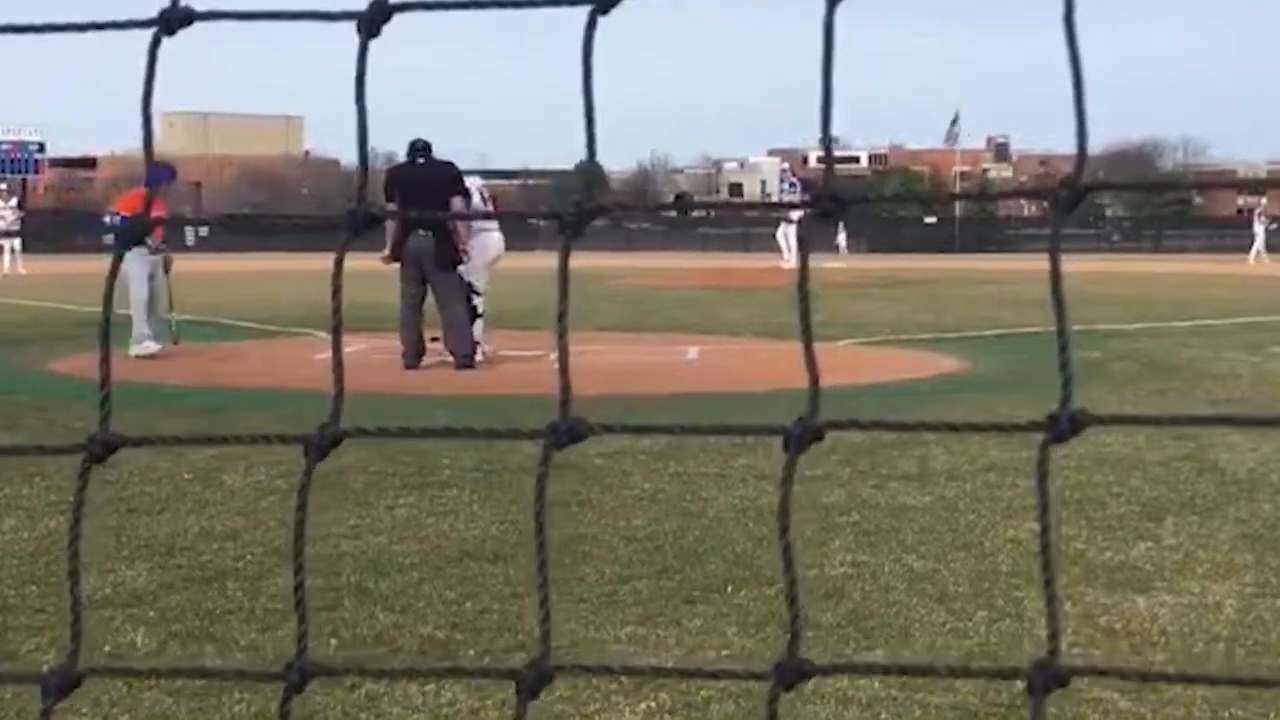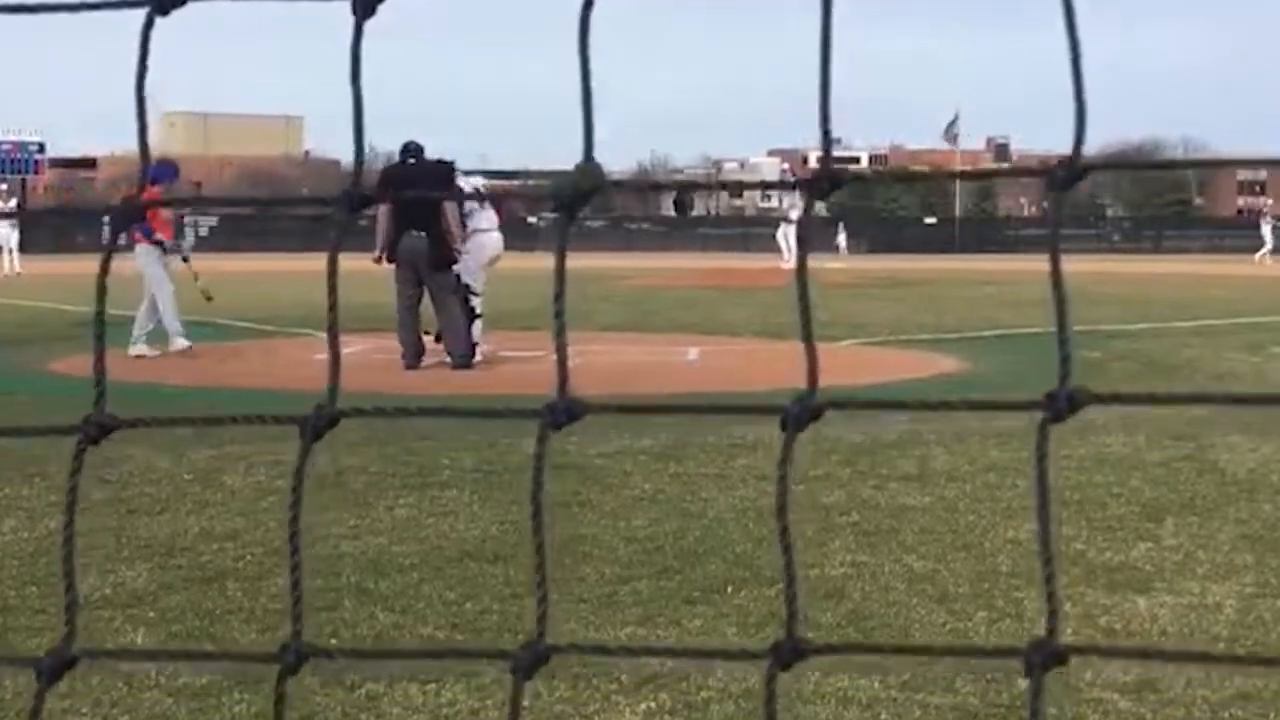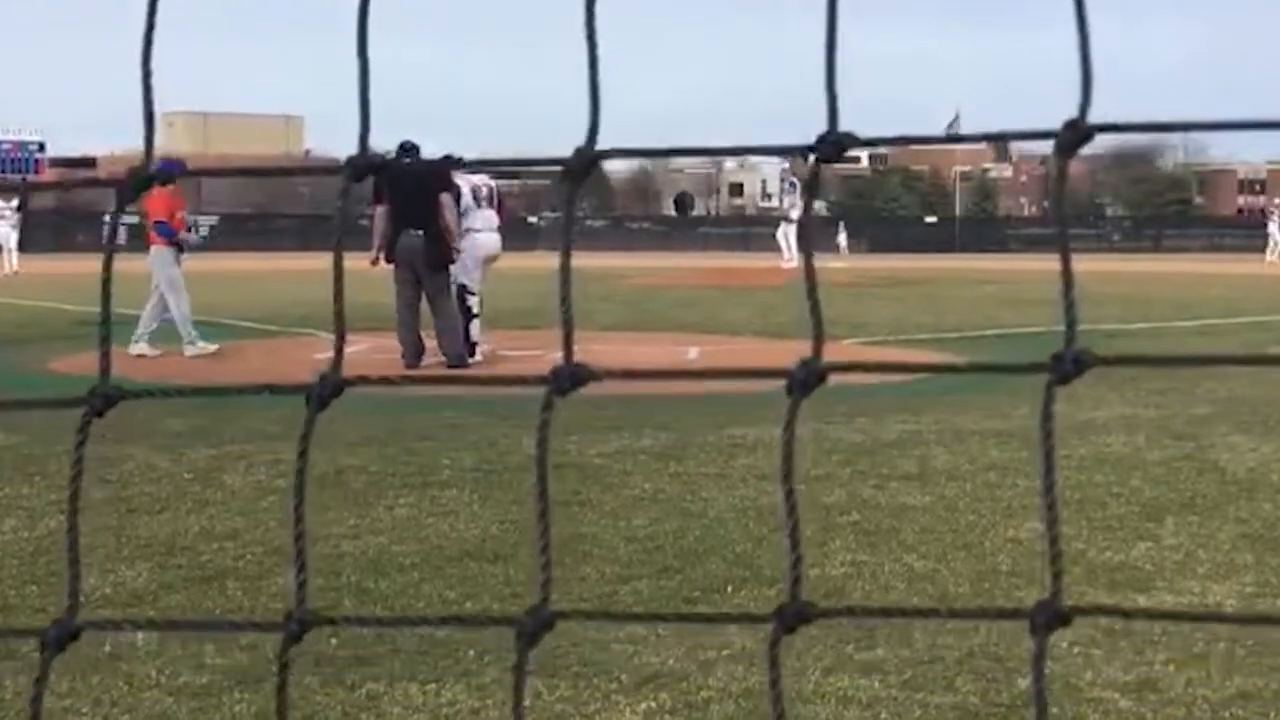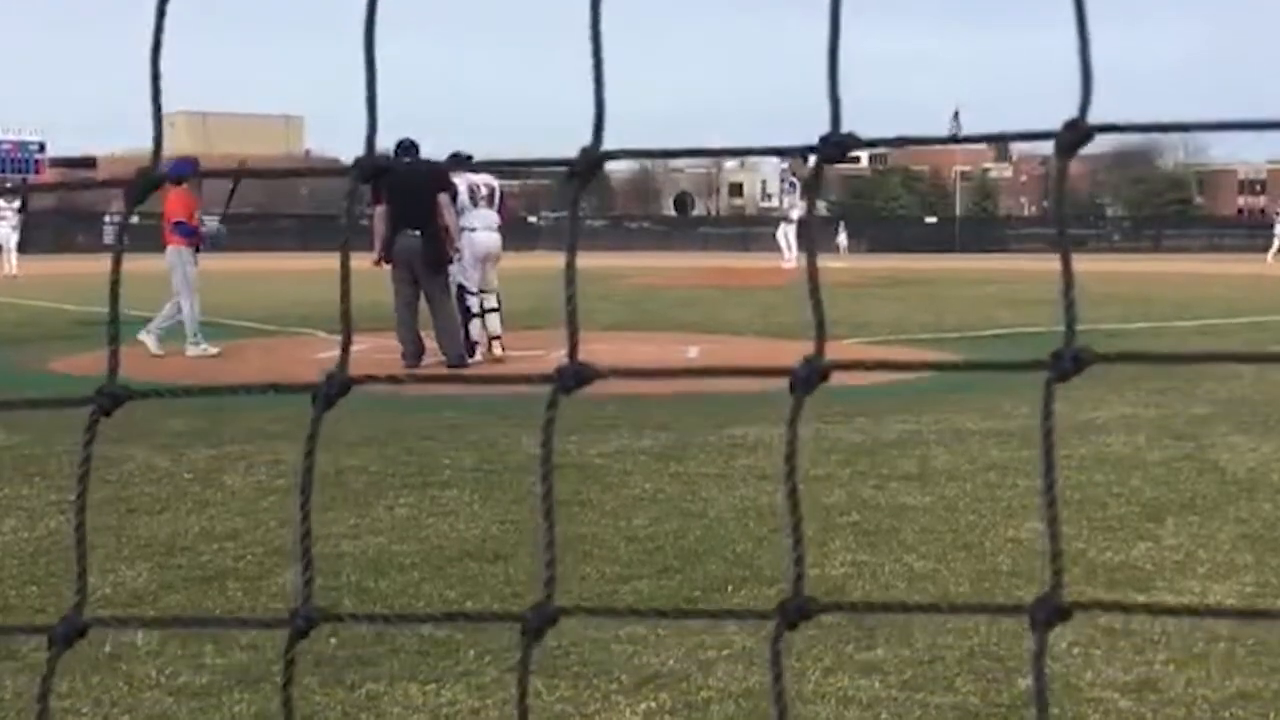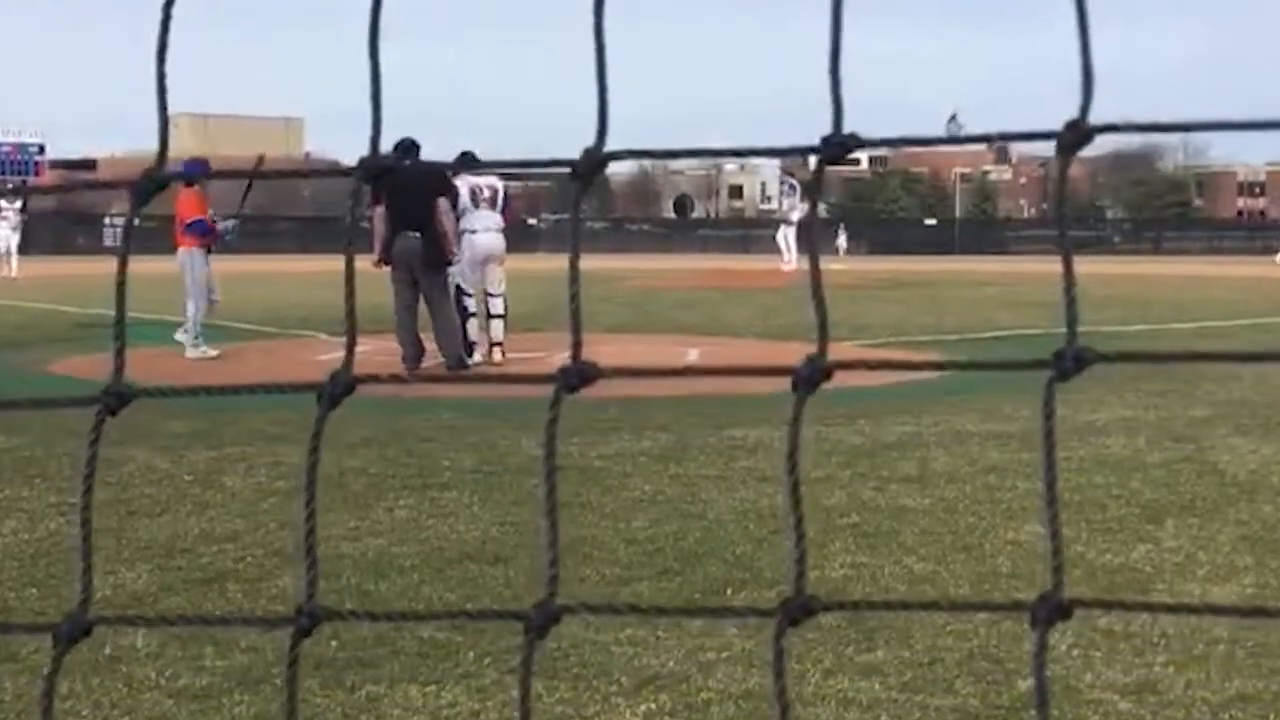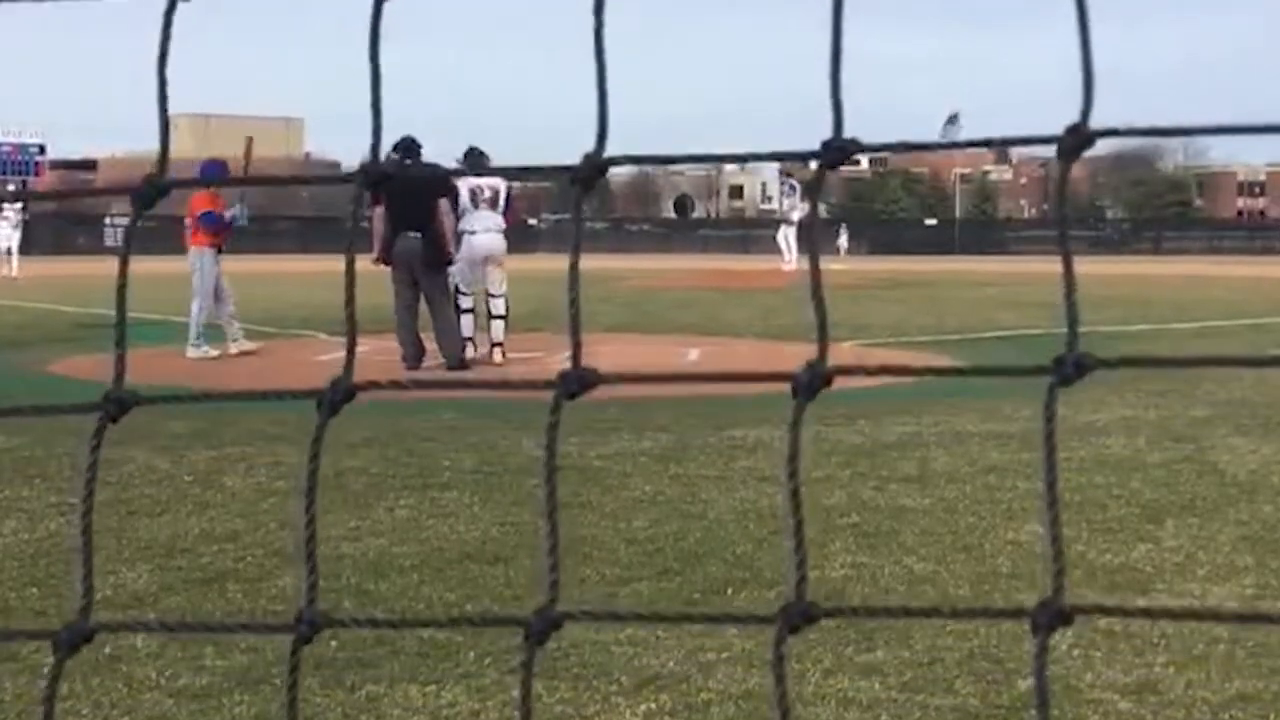
dt=0.2s
person 1, frame 1
left shoulder: (396, 173)
right shoulder: (448, 170)
left elbow: (392, 212)
right elbow: (458, 208)
left wrist: (389, 246)
right wrist: (463, 242)
left hip: (409, 243)
right hip: (439, 242)
left knee: (410, 302)
right knee: (452, 301)
left ankle: (411, 355)
right ankle: (463, 355)
person 1, frame 2
left shoulder: (388, 174)
right shoulder: (441, 170)
left elbow: (383, 212)
right elbow: (449, 207)
left wrist: (380, 247)
right wrist: (457, 241)
left hip: (403, 243)
right hip: (432, 243)
left knee: (407, 303)
right knee: (448, 301)
left ankle: (411, 356)
right ankle: (460, 355)
person 1, frame 3
left shoulder: (385, 174)
right shoulder: (437, 169)
left elbow: (381, 214)
right elbow: (447, 205)
left wrist: (376, 248)
right wrist: (455, 239)
left hip: (401, 243)
right hip: (430, 241)
left knee: (406, 303)
right knee: (442, 301)
left ankle: (411, 355)
right ankle: (455, 354)
person 1, frame 4
left shoulder: (385, 174)
right shoulder: (435, 170)
left elbow: (380, 214)
right elbow: (445, 206)
left wrist: (378, 249)
right wrist: (455, 240)
left hip: (399, 243)
right hip: (427, 243)
left knee: (405, 303)
right knee: (441, 301)
left ankle: (411, 355)
right ankle: (455, 355)
person 1, frame 5
left shoulder: (384, 176)
right shoulder: (435, 171)
left elbow: (379, 215)
right elbow: (444, 210)
left wrist: (377, 250)
right wrist: (453, 245)
left hip: (398, 244)
right hip: (427, 244)
left knee: (404, 305)
right knee: (440, 303)
left ankle: (411, 357)
right ankle: (454, 357)
person 1, frame 6
left shoulder: (385, 176)
right shoulder: (435, 172)
left elbow: (379, 215)
right elbow: (444, 211)
left wrist: (377, 249)
right wrist: (451, 245)
left hip: (398, 245)
right hip: (427, 245)
left knee: (405, 305)
right knee: (441, 303)
left ankle: (412, 357)
right ankle: (454, 357)
person 2, frame 1
right shoulder: (474, 182)
left hip: (482, 240)
right hip: (494, 238)
left knee: (471, 292)
right knee: (472, 291)
left ankle: (473, 348)
right ankle: (476, 341)
person 2, frame 2
left shoulder: (456, 187)
right shoulder: (479, 182)
right elbow: (498, 214)
left hip: (479, 240)
right hip: (496, 238)
left knee: (470, 293)
right knee: (467, 288)
left ankle: (473, 348)
right ankle: (475, 341)
person 2, frame 3
left shoulder: (455, 183)
right shoulder: (488, 181)
right elbow: (498, 212)
left hip: (474, 239)
right hip: (494, 238)
left knee: (467, 292)
right knee: (472, 288)
left ankle: (473, 349)
right ankle: (474, 340)
person 2, frame 4
left shoulder: (455, 182)
right shoulder: (492, 181)
right elbow: (500, 212)
left hip: (471, 237)
right hip: (494, 237)
left knee: (467, 292)
right knee: (489, 290)
left ankle: (474, 349)
right ankle: (496, 343)
person 2, frame 5
left shoulder: (458, 184)
right shoulder: (497, 183)
right elbow: (504, 215)
left hip: (472, 239)
right hip: (497, 239)
left knee: (465, 294)
right knee: (496, 294)
left ankle: (473, 350)
right ankle: (497, 348)
person 2, frame 6
left shoulder: (459, 184)
right shoulder: (502, 183)
right elbow: (507, 217)
left hip: (472, 240)
right hip: (497, 239)
left knee: (463, 292)
right knee: (497, 294)
left ankle: (468, 344)
right ankle: (497, 349)
person 3, frame 1
left shoulder: (161, 200)
right shoulder: (134, 196)
right elbow: (119, 221)
left wrist: (165, 252)
right wrist: (142, 236)
left hip: (156, 255)
right hip: (136, 251)
left knee: (155, 300)
right knee: (141, 294)
left ankle: (138, 344)
right ankle: (143, 340)
person 3, frame 2
left shoulder: (166, 199)
right shoulder: (144, 196)
right elbow: (136, 223)
left wrist: (178, 245)
right wrist: (160, 238)
left hip: (163, 252)
right hip: (148, 250)
left knee: (152, 298)
right knee: (165, 292)
left ankle: (137, 343)
right ankle: (177, 338)
person 3, frame 3
left shoulder: (175, 197)
right shoulder: (159, 197)
right elbow: (159, 228)
left wrist: (189, 238)
right wrist: (184, 237)
left hip: (172, 253)
right hip: (163, 253)
left knee: (158, 300)
right knee: (178, 297)
left ankle: (139, 342)
right ankle: (192, 342)
person 3, frame 4
left shoulder: (187, 196)
right shoulder: (177, 197)
right elbow: (181, 228)
left wrist: (204, 232)
right wrist: (205, 231)
left hip: (185, 252)
right hip: (180, 252)
left knee: (180, 299)
right knee: (190, 298)
left ankle: (151, 332)
right ankle: (194, 343)
person 3, frame 5
left shoulder: (198, 196)
right shoulder: (189, 198)
right elbow: (197, 228)
left wrist: (222, 229)
right wrist: (222, 227)
left hip: (199, 253)
right hip: (192, 253)
left knee: (210, 297)
right knee: (196, 300)
left ankle: (188, 333)
right ankle: (194, 345)
person 3, frame 6
left shoulder: (215, 198)
right shoulder: (201, 197)
left elbow: (221, 224)
right elbow: (210, 221)
left wrist: (233, 216)
right wrist: (231, 214)
left hip: (212, 253)
right hip: (203, 253)
left knee: (223, 298)
right knee: (202, 300)
left ankle: (236, 341)
right ankle: (195, 345)
